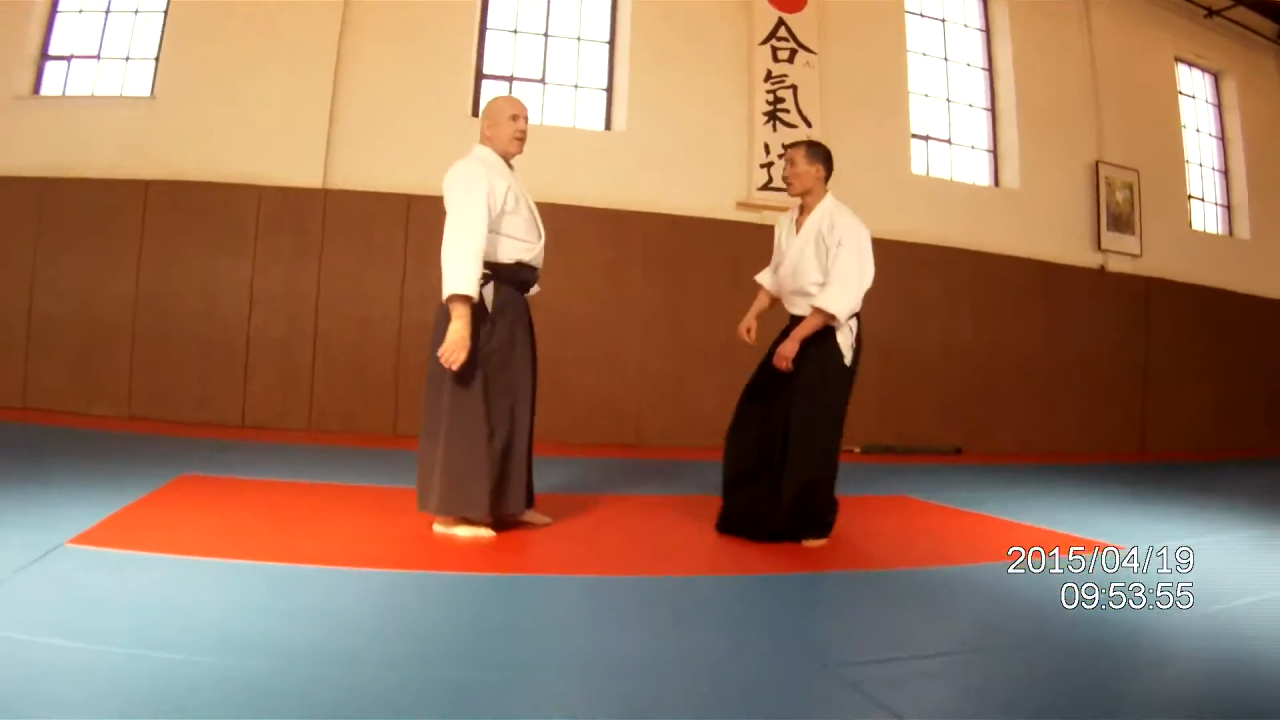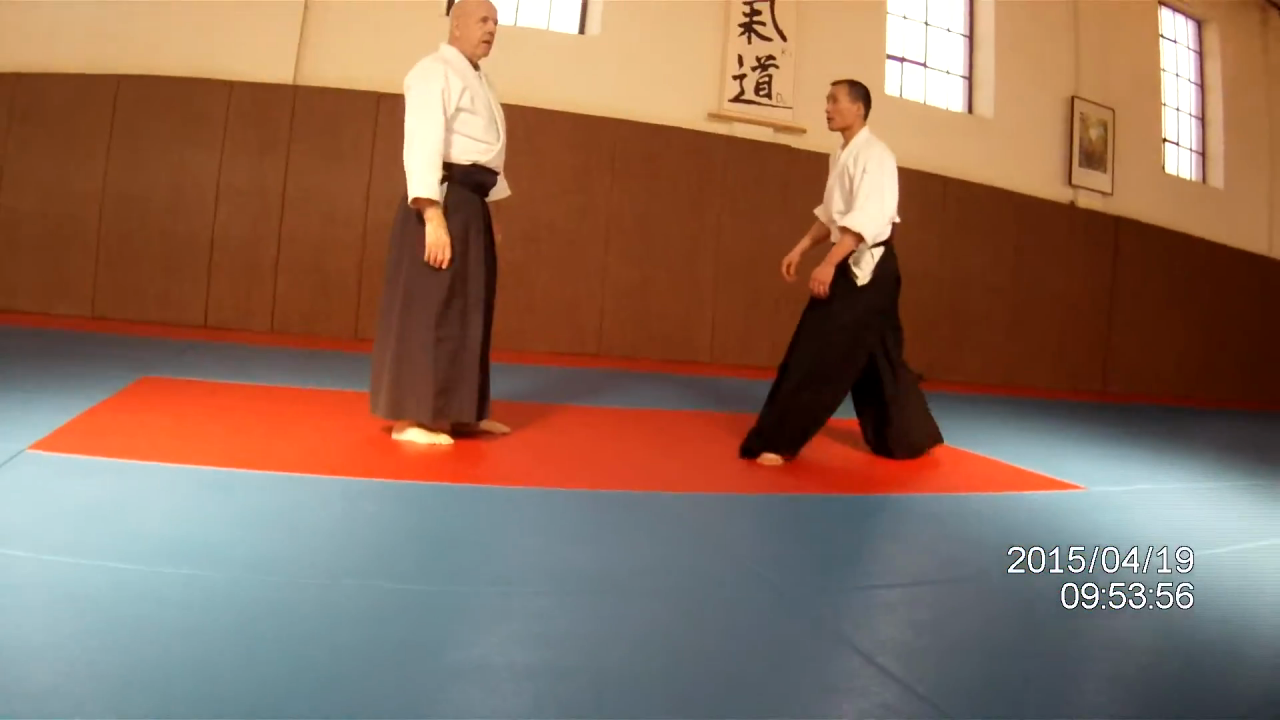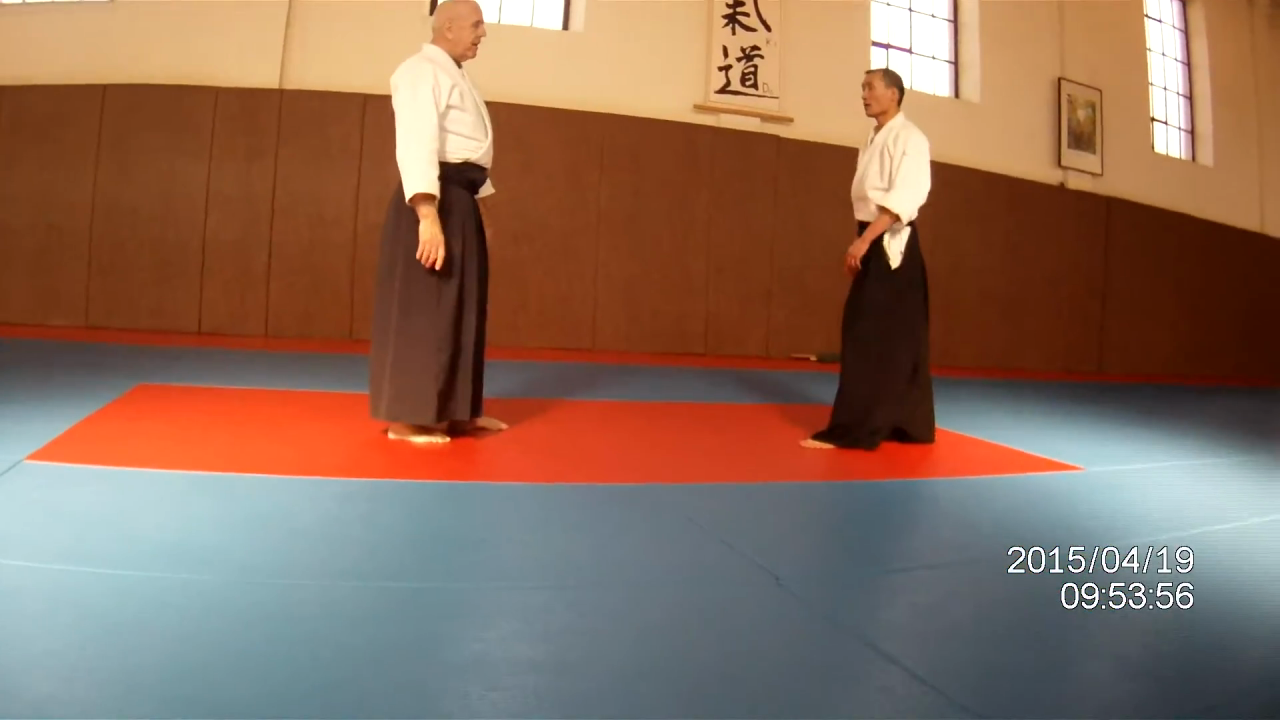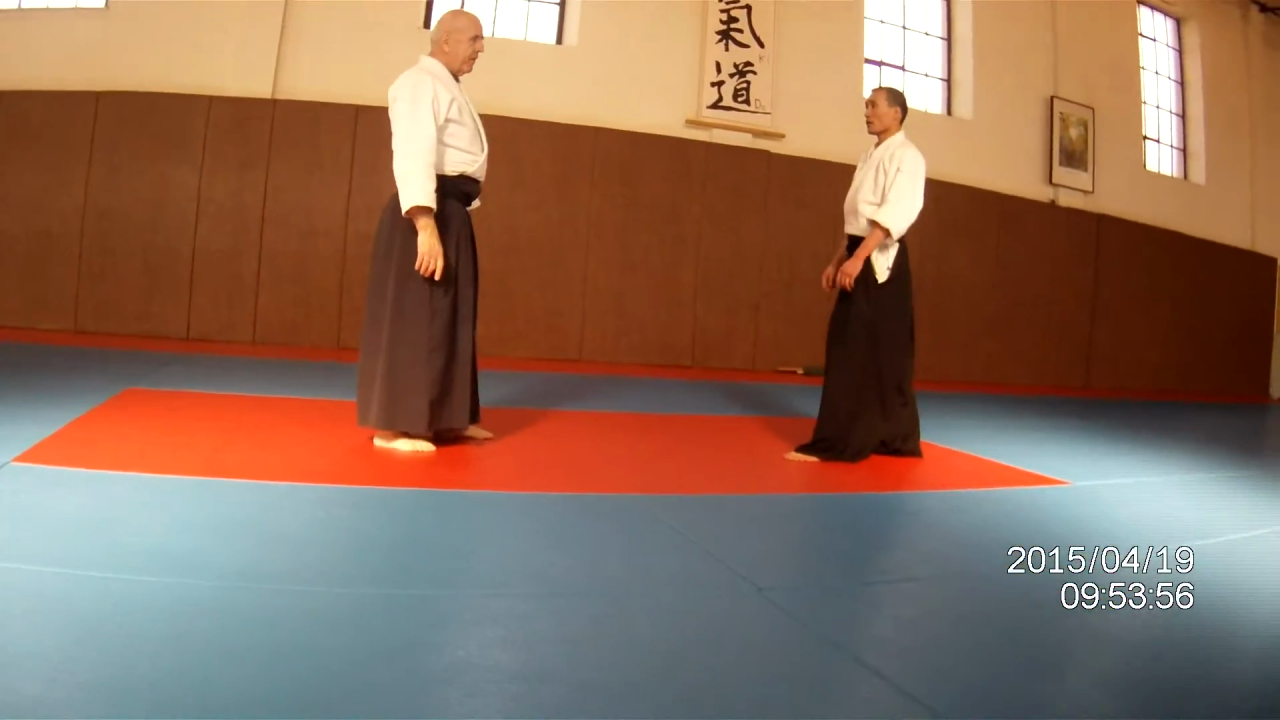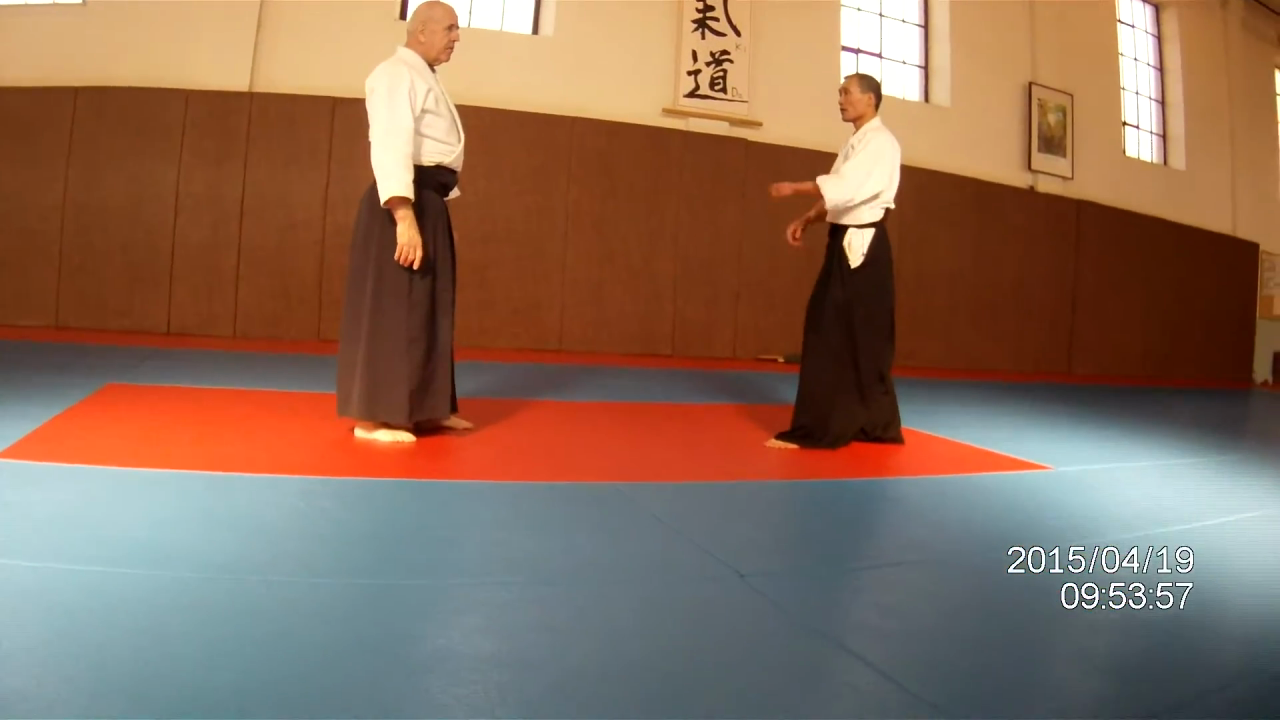
dt=0.4s
person 1, frame 1
left shoulder: (503, 175)
right shoulder: (475, 173)
right elbow: (463, 244)
right wrist: (459, 318)
left hip: (507, 302)
right hip: (481, 302)
left knee: (506, 404)
right knee: (470, 404)
left ankle: (501, 504)
right ankle: (451, 512)
person 1, frame 2
left shoulder: (476, 80)
right shoulder: (436, 72)
right elbow: (422, 146)
left wrist: (486, 213)
right wrist: (434, 217)
left hip: (470, 207)
right hip: (442, 206)
left knee: (465, 312)
right knee: (428, 309)
left ankle: (459, 413)
right ankle: (408, 418)
person 1, frame 3
left shoulder: (455, 76)
right shoulder: (422, 71)
right elbow: (415, 145)
left wrist: (479, 210)
right wrist: (428, 215)
left hip: (460, 203)
right hip: (435, 202)
left knee: (459, 309)
right knee: (422, 310)
left ankle: (455, 412)
right ankle: (406, 419)
person 1, frame 4
left shoulder: (447, 88)
right shoulder: (421, 84)
right elbow: (413, 157)
right wrist: (426, 226)
left hip: (451, 214)
right hip: (427, 214)
left knee: (449, 319)
right knee: (412, 319)
left ankle: (441, 419)
right ankle: (392, 427)
person 1, frame 5
left shoulder: (424, 78)
right shoulder: (397, 74)
right elbow: (391, 147)
left wrist: (437, 211)
right wrist: (405, 215)
left hip: (428, 205)
right hip: (404, 205)
left knee: (426, 309)
right knee: (392, 308)
left ankle: (424, 410)
right ankle: (373, 418)
person 2, frame 1
left shoulder: (843, 224)
right shoulder: (787, 223)
left elbow: (841, 294)
right elbow: (775, 277)
left wrist: (795, 339)
right wrist: (753, 313)
left hip: (830, 339)
right hip: (797, 333)
left knee: (812, 431)
right knee: (759, 417)
left ankle: (808, 521)
right ankle: (763, 512)
person 2, frame 2
left shoulder: (873, 155)
right shoulder: (842, 155)
left elbow: (867, 218)
left wrist: (829, 263)
right wrist: (801, 248)
left hip: (866, 265)
right hip: (855, 265)
left knee: (818, 349)
right knee: (876, 359)
left ankle: (782, 441)
right ankle: (911, 437)
person 2, frame 3
left shoulder: (908, 138)
right shoulder: (875, 140)
left elbow: (904, 198)
left wrist: (864, 241)
right wrist: (860, 242)
left hip: (891, 246)
right hip: (875, 246)
left knee: (871, 336)
right knee: (896, 338)
left ankle: (849, 429)
right ankle: (907, 424)
person 2, frame 4
left shoulder: (905, 156)
right shoulder: (872, 156)
left elbow: (895, 216)
left wrist: (856, 259)
right wrist: (838, 260)
left hip: (882, 262)
right hip: (862, 259)
left knee: (857, 350)
right knee: (879, 352)
left ankle: (834, 442)
right ankle: (893, 436)
person 2, frame 5
left shoulder: (878, 141)
right shoulder: (858, 140)
left elbow: (844, 188)
left wrist: (794, 187)
right wrist: (805, 220)
left hip: (862, 247)
right hip: (849, 245)
left knee: (833, 334)
right knee: (859, 338)
left ankle: (815, 429)
right ankle: (873, 423)
